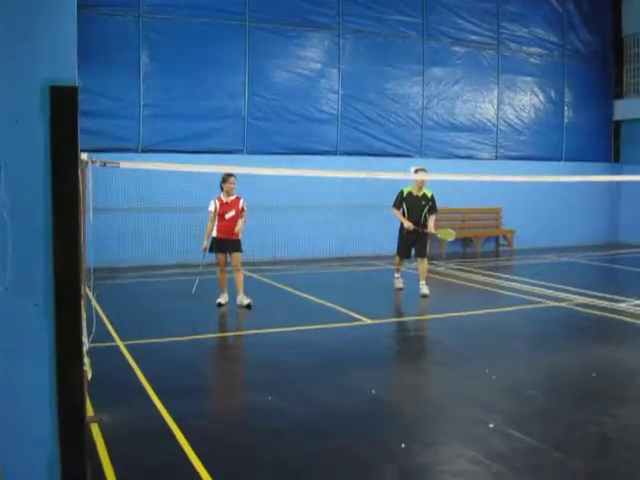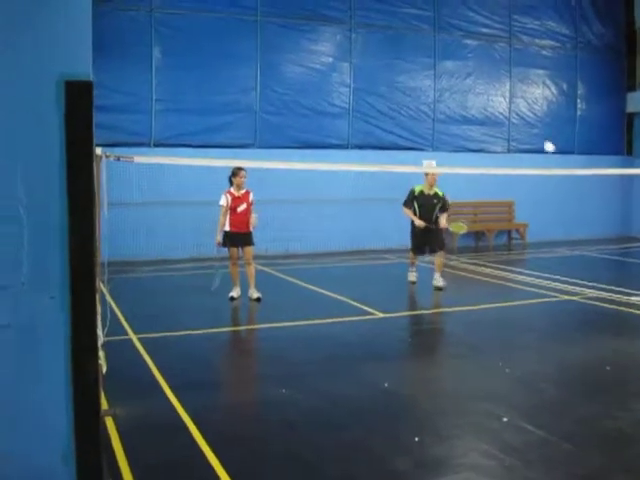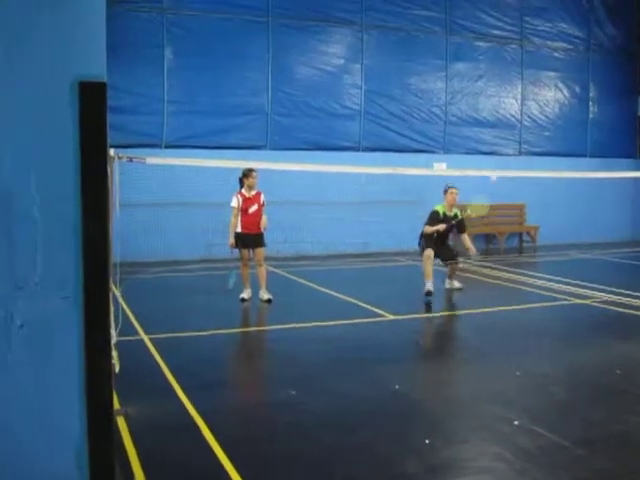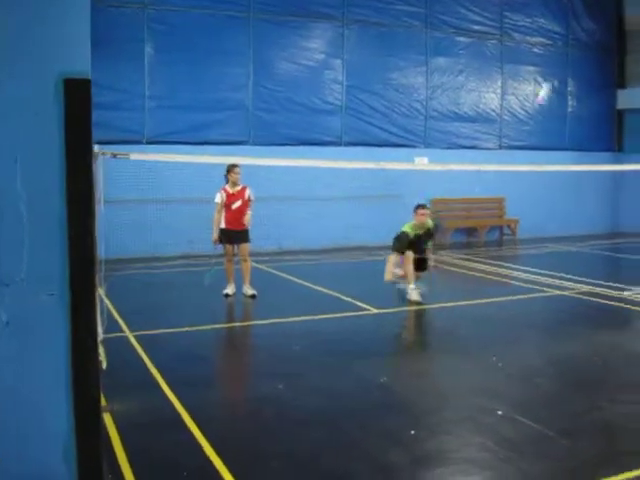
dt=0.4s
person 1, frame 1
left shoulder: (240, 200)
right shoulder: (216, 201)
left elbow: (243, 217)
right elbow: (211, 221)
left wrist: (241, 222)
right wrist: (206, 240)
left hip: (235, 239)
right hip: (219, 238)
left knee: (237, 267)
right knee: (221, 267)
left ankle: (241, 296)
right ankle: (223, 295)
person 1, frame 2
left shoulder: (249, 194)
right shoulder: (227, 195)
right elbow: (223, 216)
left wrist: (253, 217)
right wrist: (219, 234)
left hip: (246, 232)
right hip: (231, 232)
left knee: (249, 261)
right knee: (234, 261)
left ankle: (252, 289)
right ankle: (236, 288)
person 1, frame 3
left shoulder: (260, 195)
right shoulder: (238, 197)
right elbow: (234, 217)
left wrist: (264, 218)
right wrist: (231, 236)
left hip: (258, 233)
right hip: (243, 233)
left knee: (260, 262)
right knee: (244, 262)
left ankle: (263, 291)
right ankle: (246, 290)
person 1, frame 4
left shoulder: (246, 190)
right shoulder: (222, 193)
left elbow: (249, 207)
right elbow: (218, 213)
left wrist: (248, 214)
right wrist: (215, 232)
left hip: (242, 229)
right hip: (227, 229)
left knee: (245, 257)
right knee: (229, 258)
left ankle: (247, 286)
right ankle: (230, 285)
person 2, frame 1
left shoulder: (429, 195)
right shoulder: (404, 192)
left elbow: (432, 213)
right elbow: (395, 209)
left wrist: (431, 224)
right wrist: (404, 221)
left hip: (422, 230)
right hip: (406, 229)
left knee: (422, 257)
right knee: (400, 255)
left ankle: (423, 284)
right ankle: (397, 276)
person 2, frame 2
left shoulder: (440, 195)
right shoulder: (415, 191)
left elbow: (444, 211)
right elbow: (406, 208)
left wrist: (443, 220)
right wrist: (415, 219)
left hip: (434, 227)
right hip: (419, 227)
left knee: (440, 251)
right knee: (415, 252)
left ankle: (437, 277)
right ankle: (412, 271)
person 2, frame 3
left shoulder: (457, 215)
right shoulder: (437, 211)
left elbow: (463, 233)
right elbow: (426, 230)
left wrist: (470, 246)
right wrist: (437, 227)
left hip: (442, 242)
right hip: (428, 240)
left knee: (453, 261)
right knee: (428, 254)
left ankle: (450, 281)
right ankle: (428, 284)
person 2, frame 4
left shoulder: (430, 226)
right shoulder: (406, 232)
left elbow: (428, 242)
right elbow: (395, 253)
left wrist: (430, 257)
right wrist: (388, 271)
left hip: (418, 247)
right hip: (401, 246)
left knee: (418, 275)
right knee: (409, 256)
left ankle: (399, 273)
right ankle: (411, 289)
